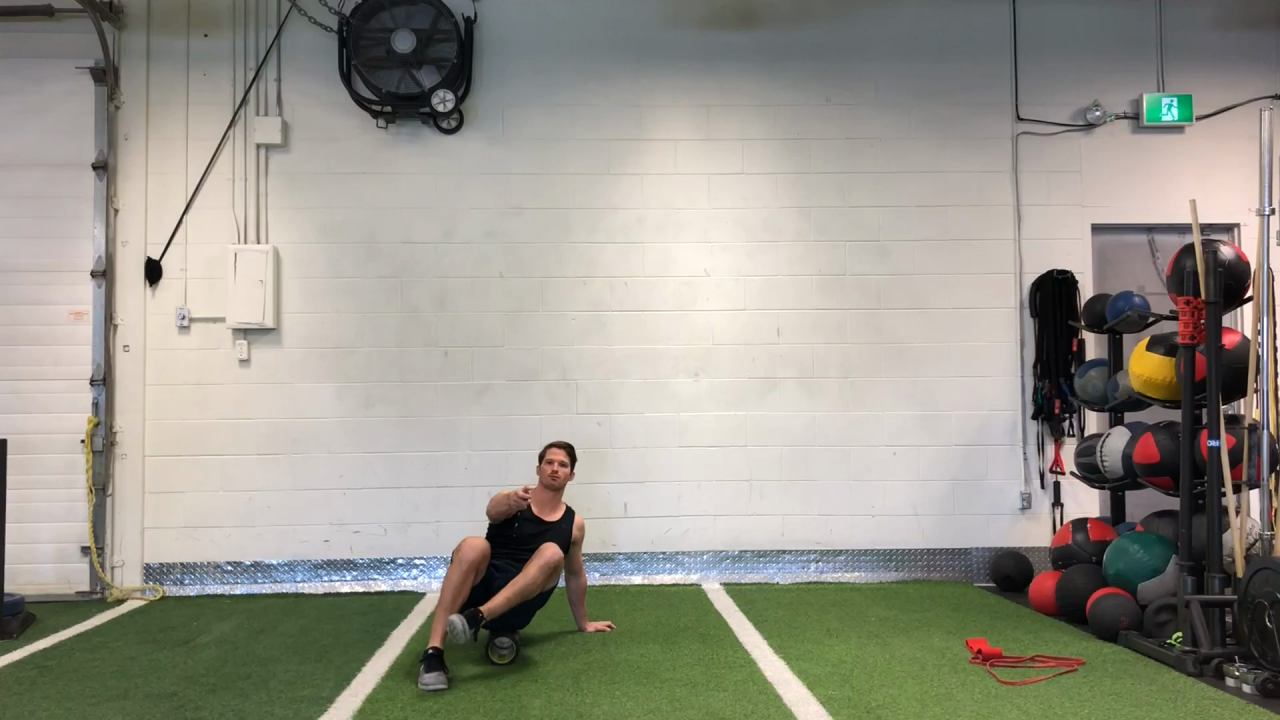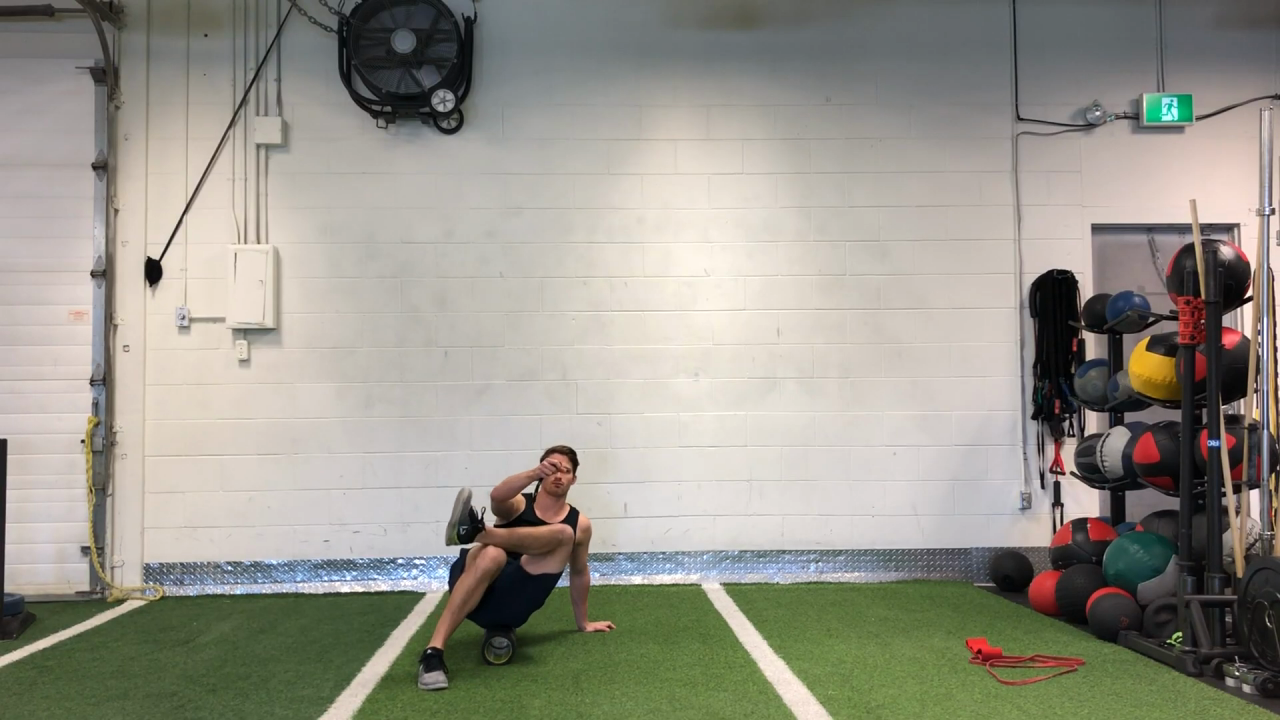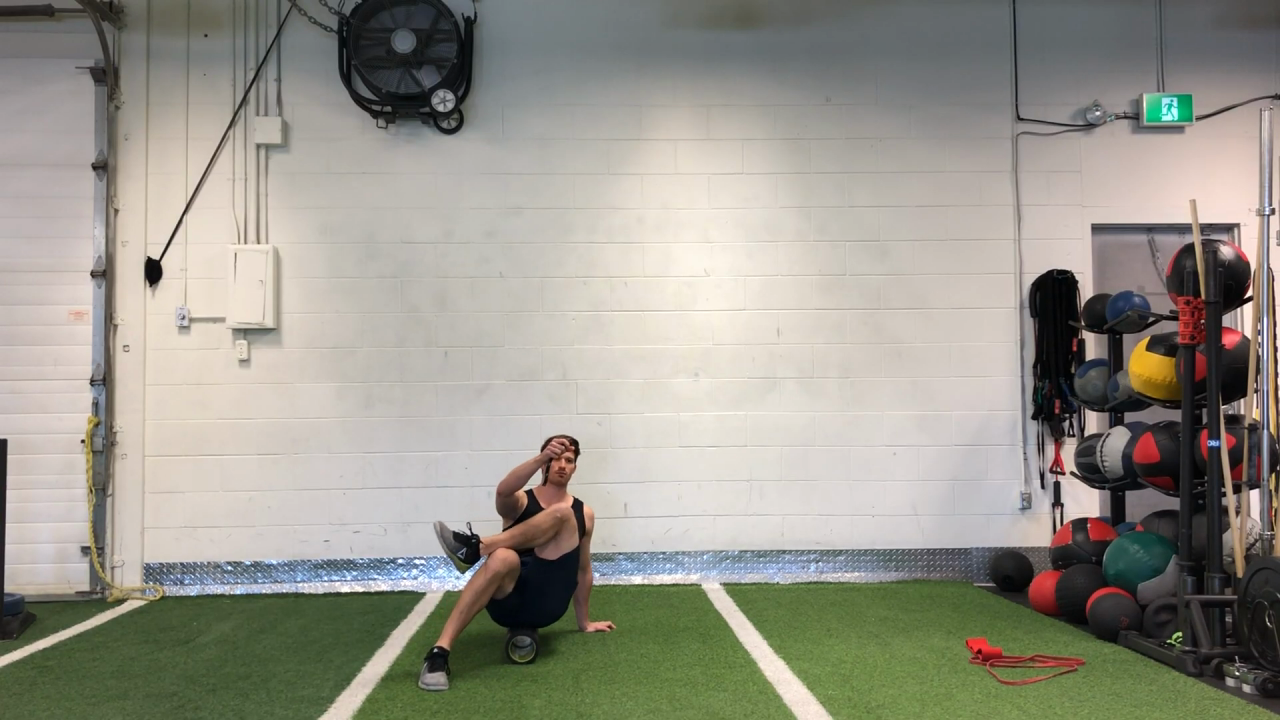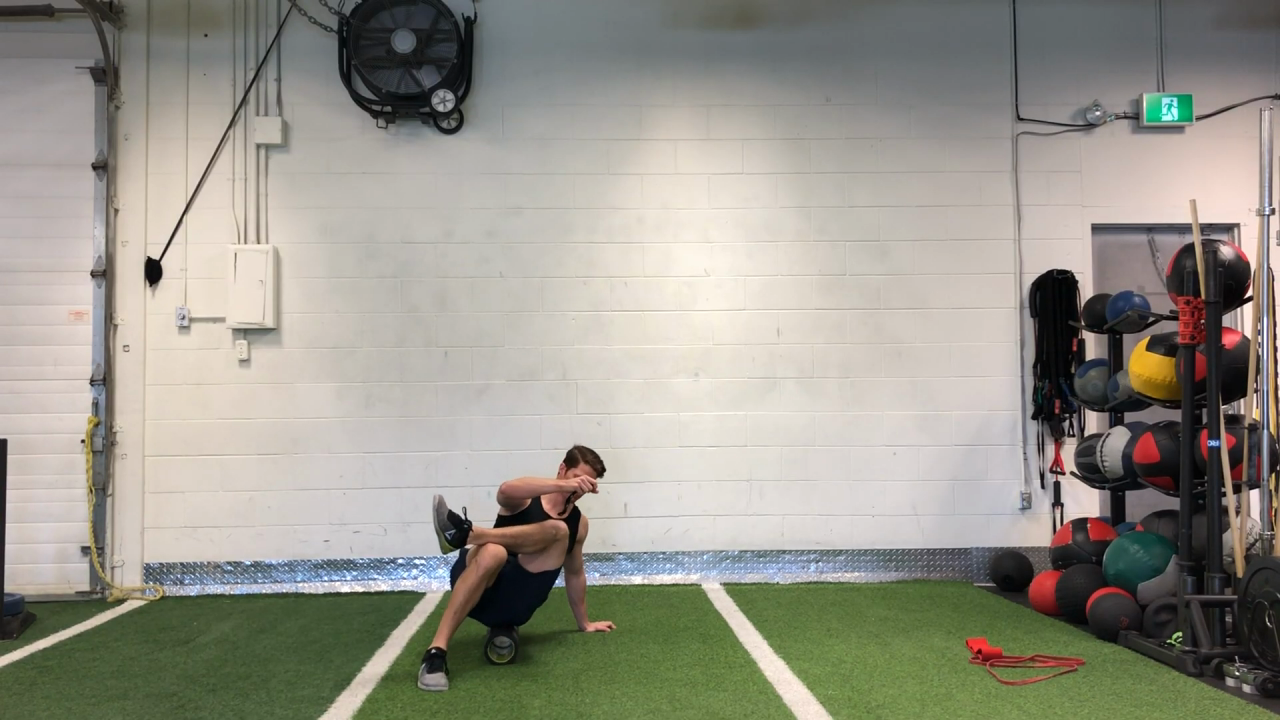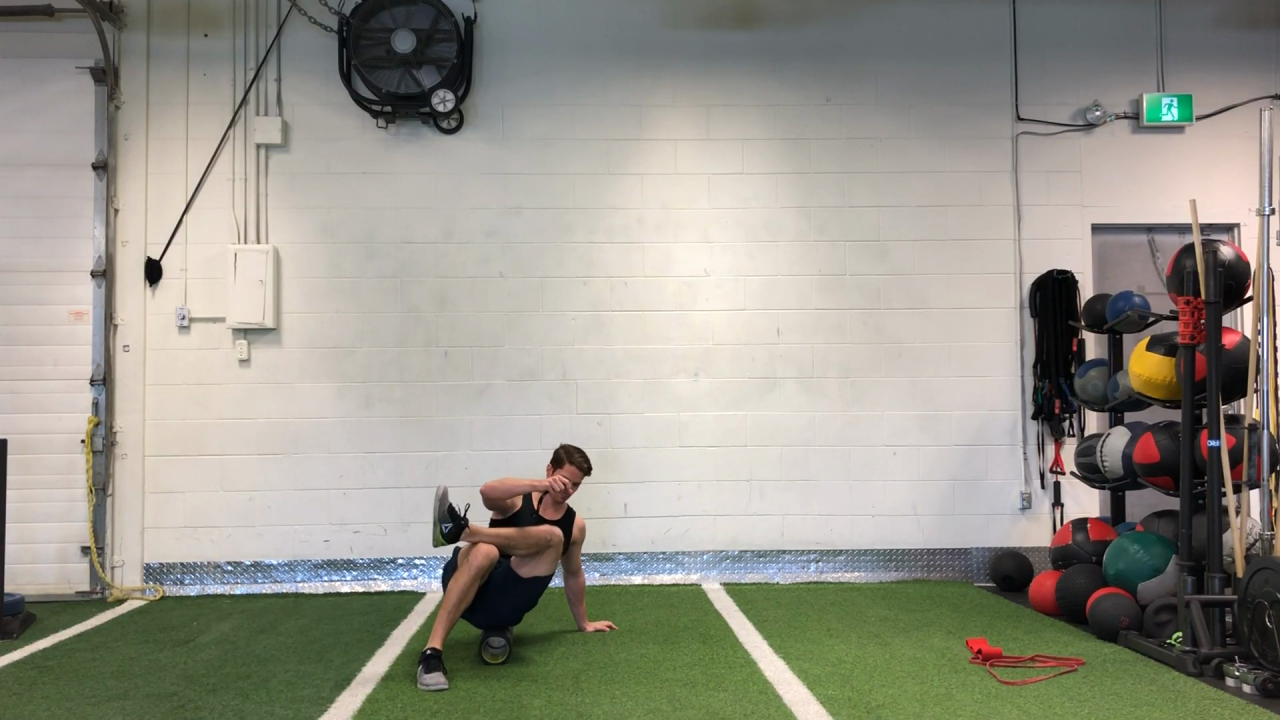
dt=0.5s
person 1, frame 1
left shoulder: (574, 523)
right shoulder: (509, 499)
left elbow: (575, 575)
right elbow: (492, 512)
left wrist: (583, 622)
right wrist: (511, 502)
left hip: (515, 607)
right hip: (480, 588)
left knee: (552, 553)
right knee: (473, 546)
left ankle: (478, 618)
right ankle: (434, 652)
person 1, frame 2
left shoulder: (580, 524)
right shoulder: (517, 505)
left elbow: (579, 574)
right elbow: (497, 496)
left wrist: (583, 622)
right wrist: (534, 474)
left hip: (513, 605)
right hip: (481, 593)
left knee: (563, 533)
right knee: (492, 555)
right ankle: (433, 652)
person 1, frame 3
left shoulder: (583, 514)
right shoulder: (520, 502)
left elbow: (583, 570)
right elbow: (503, 491)
left wrist: (584, 622)
right wrist: (542, 457)
left hip: (547, 604)
right hip: (507, 598)
left knee: (562, 513)
right knee: (503, 557)
right ankle: (440, 652)
person 1, frame 4
left shoulder: (579, 523)
right shoulder: (525, 499)
left elbow: (575, 573)
right elbow: (506, 490)
left wrist: (584, 622)
right wrist: (564, 485)
left hip: (513, 608)
right hip: (476, 588)
left knee: (559, 531)
right knee: (493, 552)
right ankle: (436, 653)
person 1, frame 5
left shoulder: (575, 526)
right shoulder: (516, 500)
left elbow: (574, 575)
right elbow: (487, 491)
left wrist: (583, 623)
right wrist: (539, 485)
left hip: (502, 610)
right hip: (470, 588)
left knee: (553, 536)
right knee: (484, 552)
right ankle: (432, 653)
